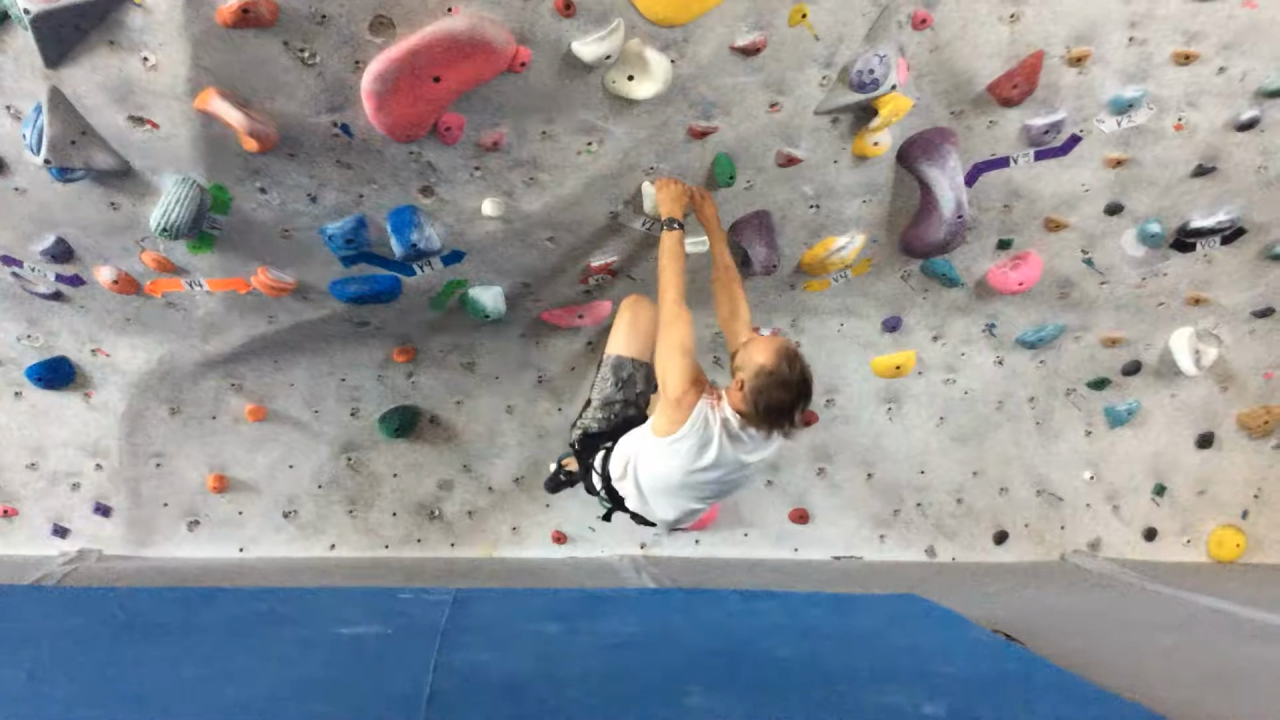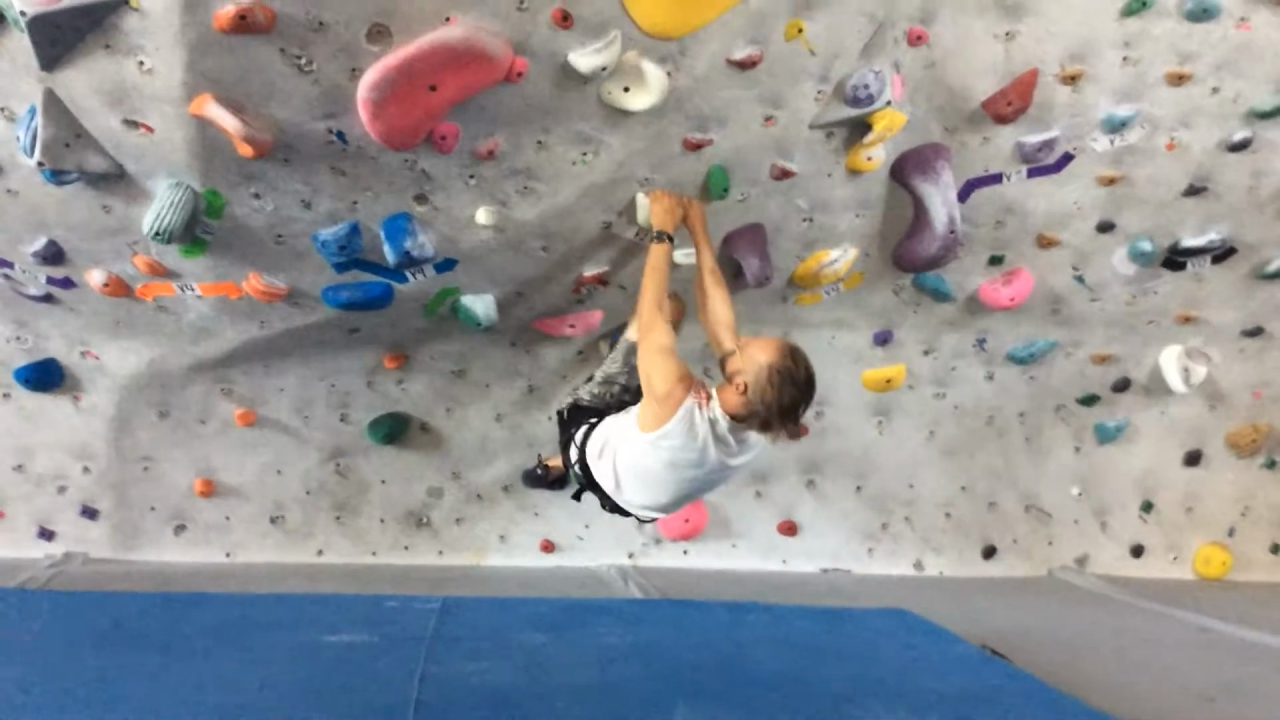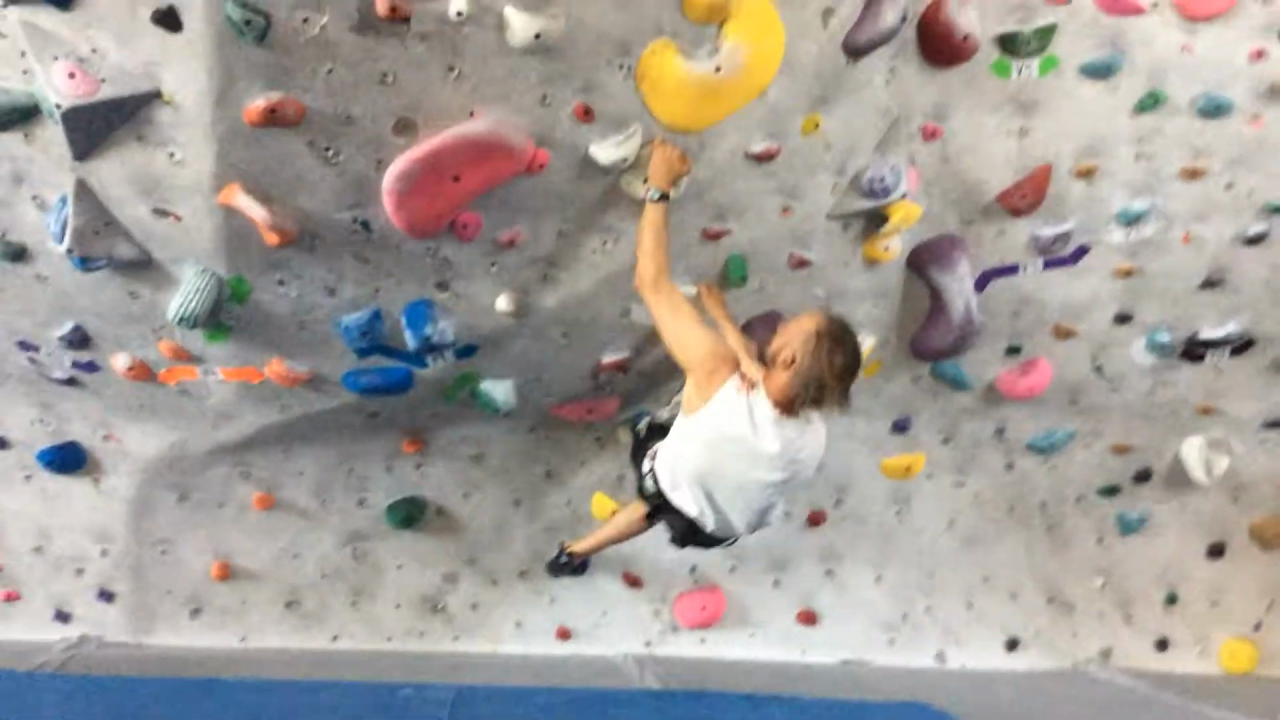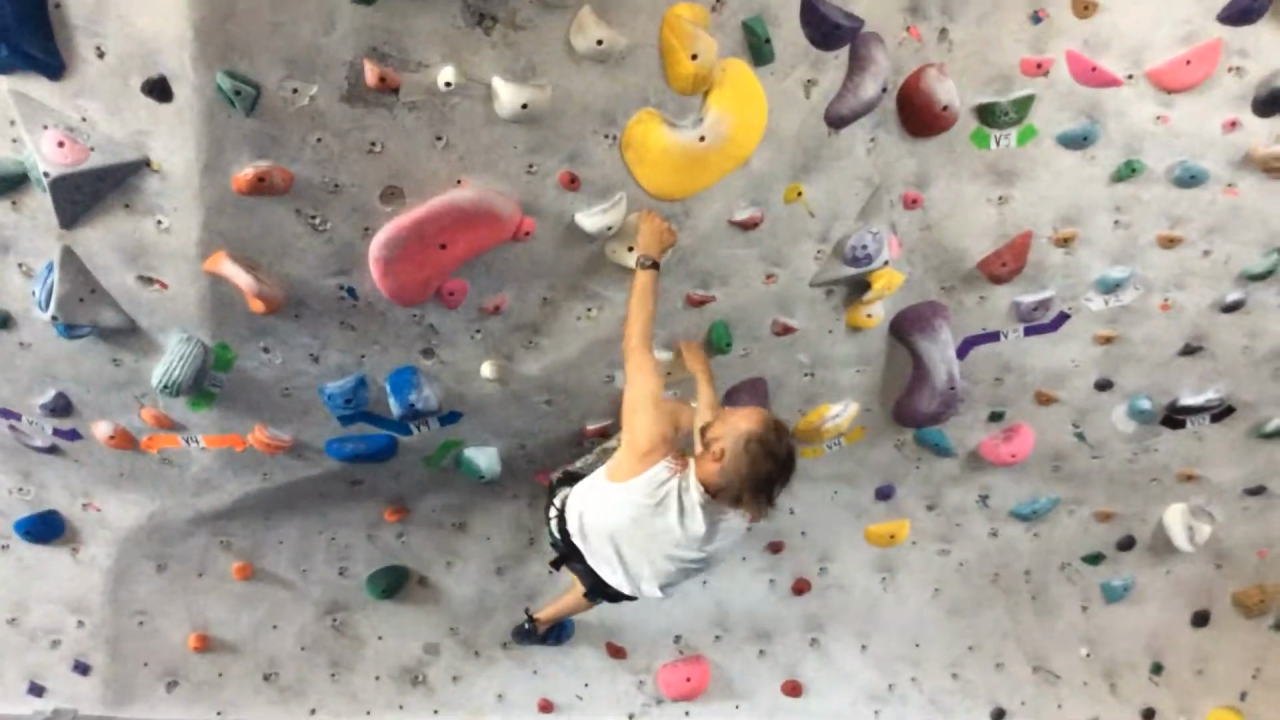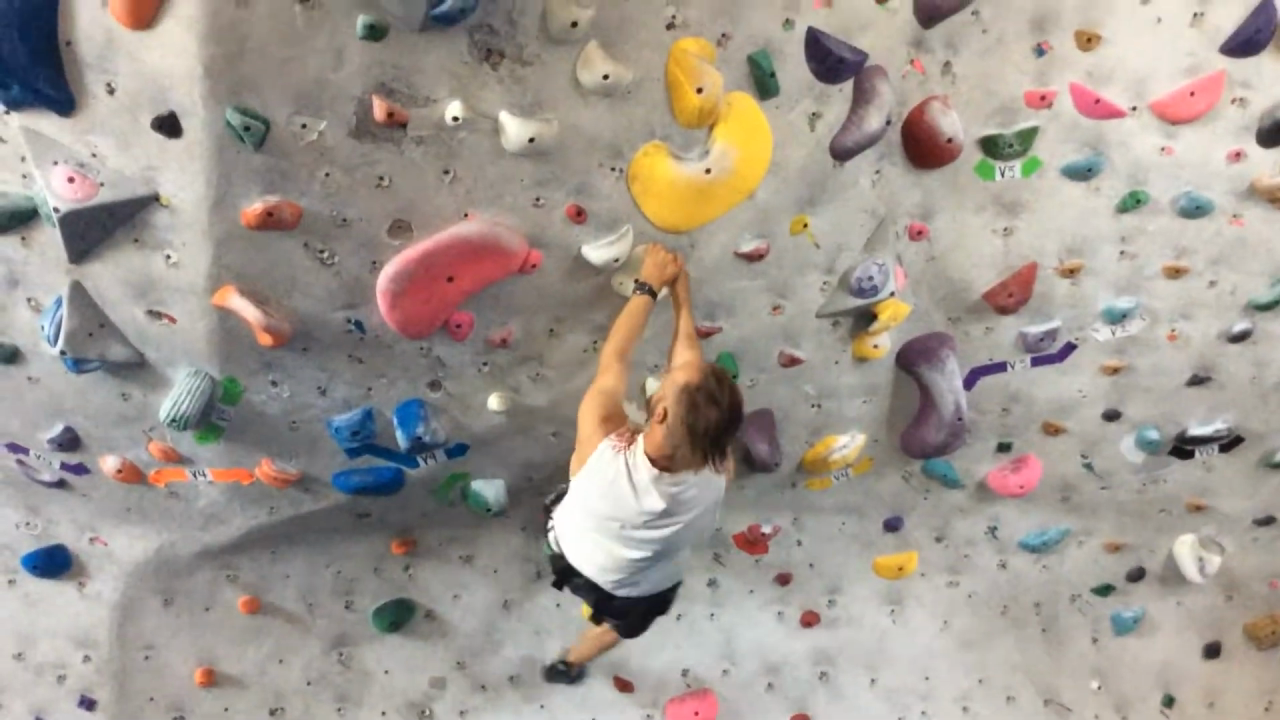
dt=0.7s
person 1, frame 1
left shoulder: (687, 403)
right shoulder: (775, 419)
left elbow: (673, 303)
right elbow: (734, 314)
left wrist: (673, 219)
right wrist: (713, 227)
left hip: (611, 473)
person 1, frame 2
left shoulder: (675, 401)
right shoulder: (760, 428)
left elbow: (652, 315)
right elbow: (722, 327)
left wrist: (663, 232)
right wrist: (700, 235)
left hip: (592, 442)
right ankle: (557, 466)
person 1, frame 3
left shoulder: (718, 378)
right shoulder: (811, 441)
left elbow: (651, 281)
left wrist: (658, 187)
right wrist: (721, 316)
left hip: (664, 482)
right hip: (722, 530)
right ankle: (577, 552)
person 1, frame 4
left shoulder: (651, 456)
right shoulder: (733, 522)
left elbow: (637, 346)
left wrist: (649, 258)
right wrist: (703, 378)
left hip: (573, 523)
right hip: (626, 580)
right ankle: (542, 623)
person 1, frame 5
left shoulder: (601, 442)
right shoulder: (717, 474)
left elbow: (612, 359)
right elbow: (691, 366)
left wrist: (648, 286)
right wrist: (682, 301)
left hip: (569, 550)
right hip: (636, 594)
right knee: (624, 618)
right ankle: (570, 664)
